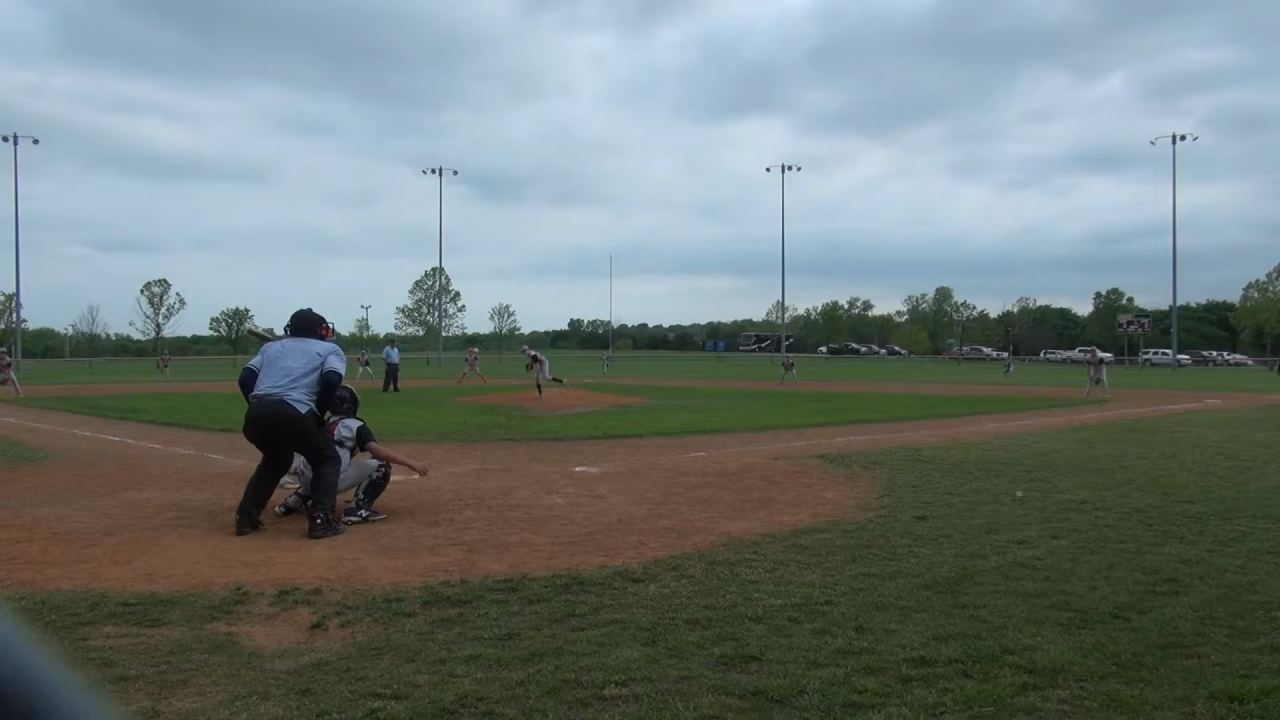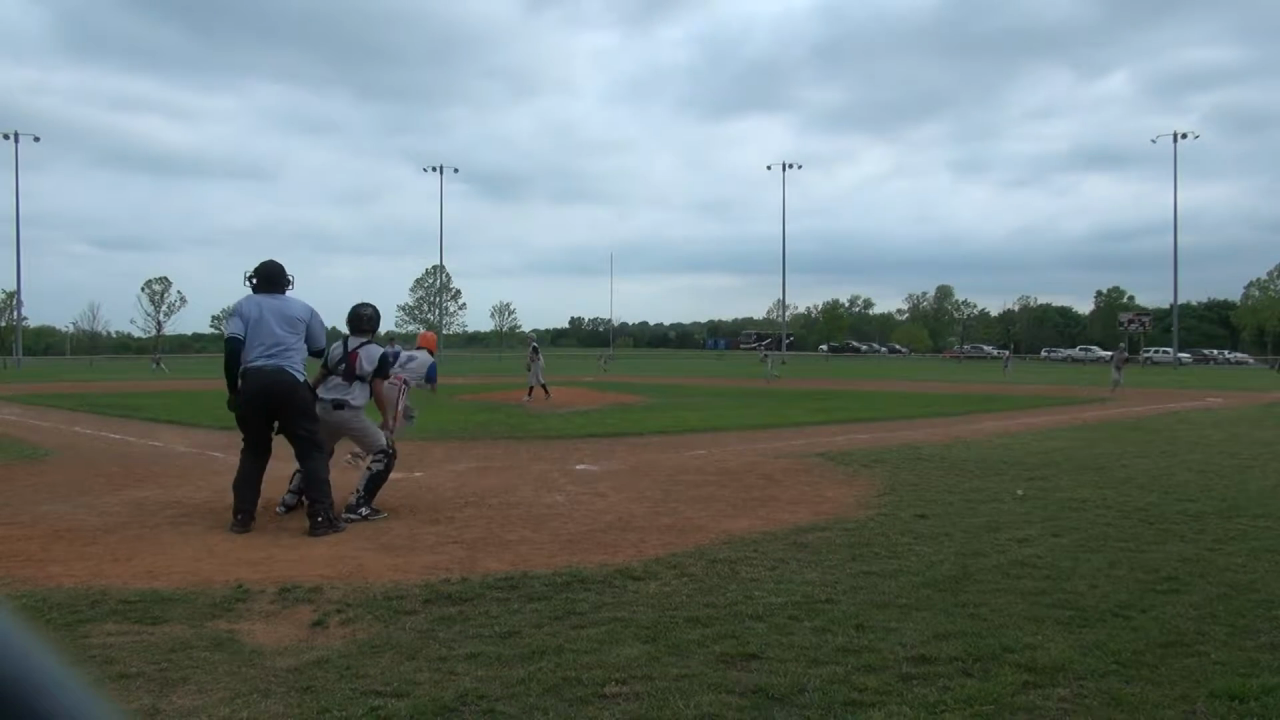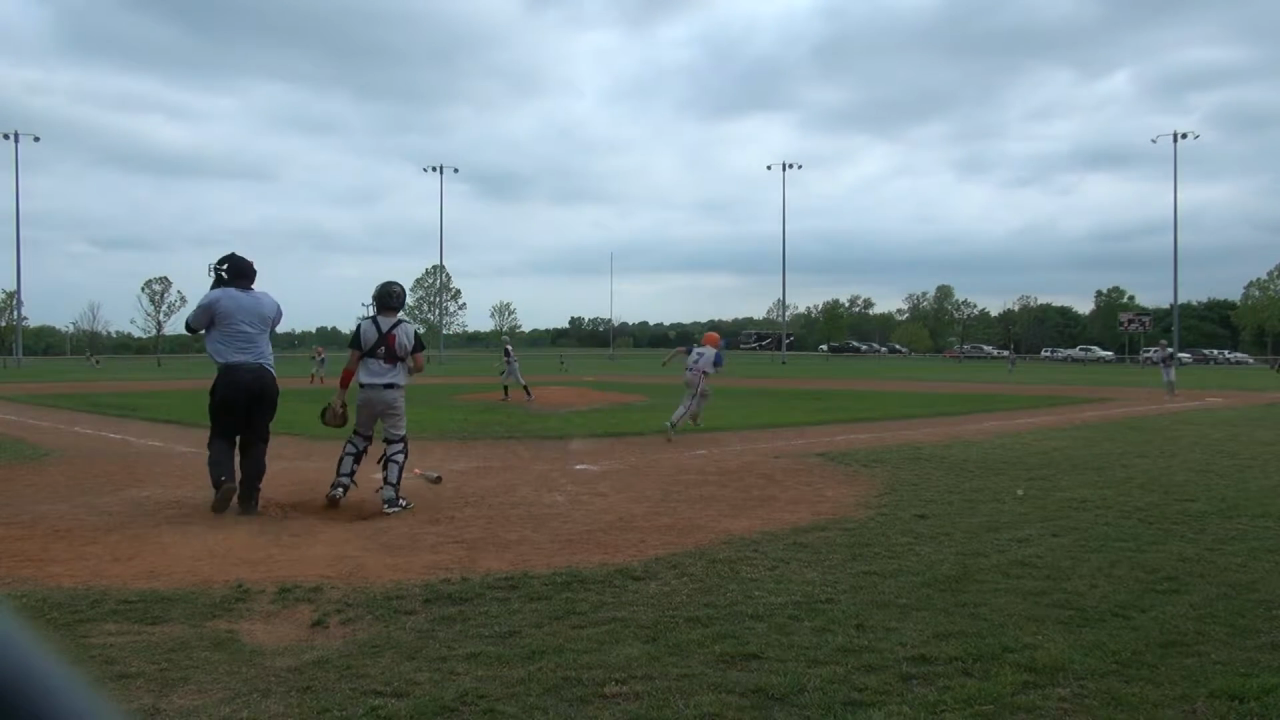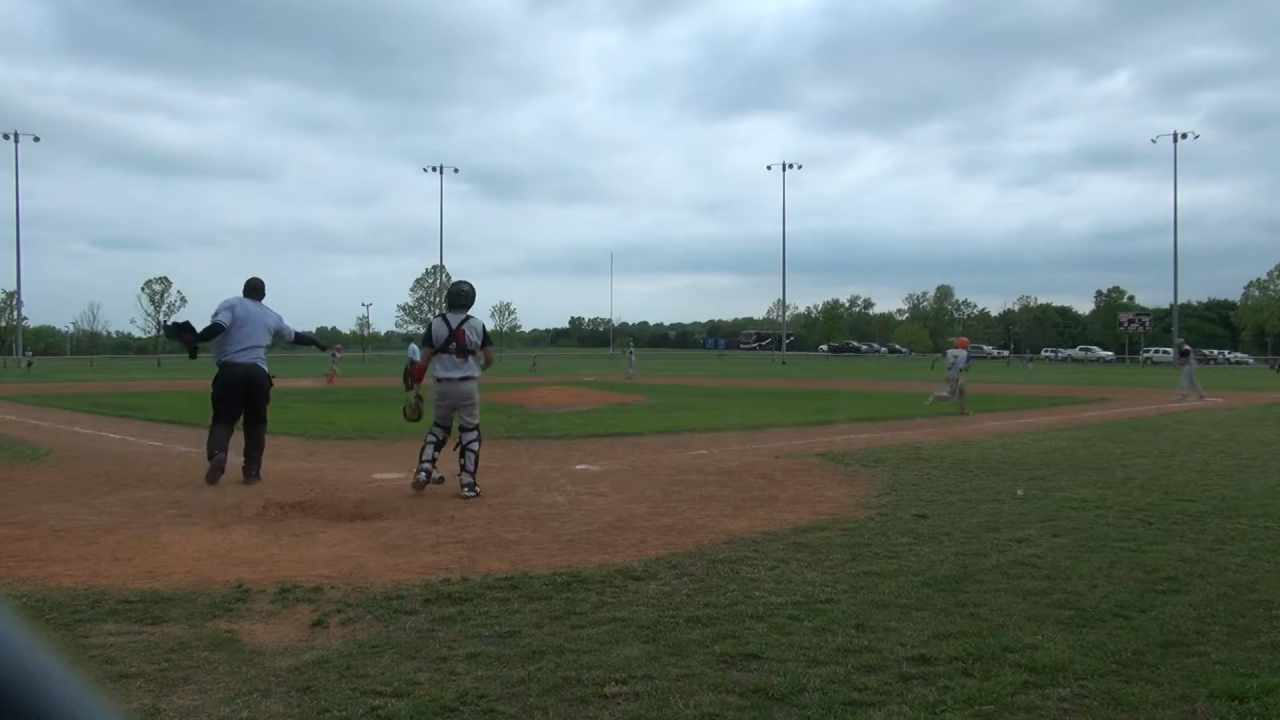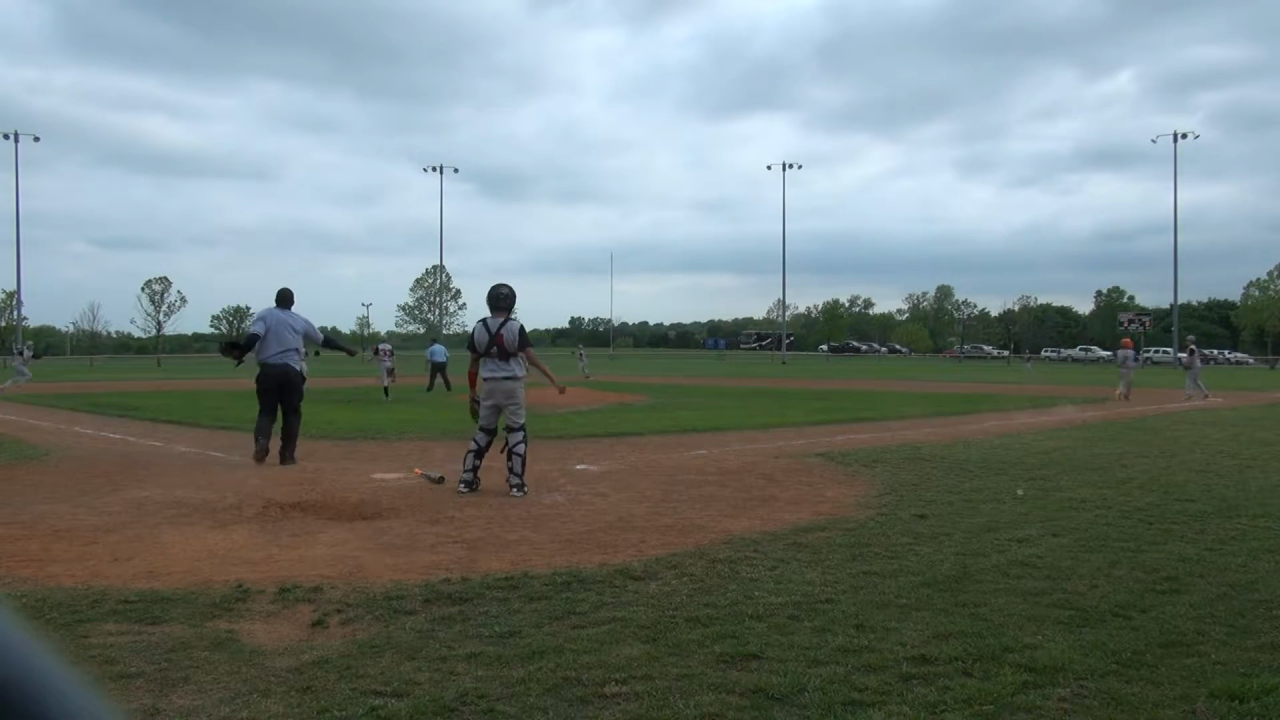
dt=1s
person 1, frame 1
left shoulder: (271, 347)
right shoulder: (330, 349)
left elbow: (245, 379)
right elbow: (332, 380)
right wrist: (317, 415)
left hip: (256, 414)
right hip: (293, 413)
left knee: (274, 461)
right knee: (327, 460)
left ankle: (245, 518)
right ankle: (321, 519)
person 1, frame 2
left shoulder: (241, 306)
right shoulder: (303, 309)
left elbow: (232, 348)
right elbow: (318, 350)
left wrist: (232, 389)
left hip: (253, 382)
right hip: (291, 381)
left knee: (254, 450)
right knee: (311, 450)
left ankle: (243, 516)
right ankle: (322, 517)
person 1, frame 3
left shoulder: (216, 298)
right shoulder: (270, 303)
left elbow: (191, 326)
left hip: (231, 377)
right hip: (264, 377)
left knee: (222, 437)
right knee: (255, 440)
left ankle: (224, 483)
right ankle: (249, 499)
person 1, frame 4
left shoulder: (231, 304)
right shoulder: (272, 316)
left elbow: (217, 328)
right elbow: (294, 336)
left wrist: (193, 340)
right wrist: (317, 343)
left hip: (230, 370)
right hip: (257, 372)
left knee: (223, 421)
right knee: (255, 422)
left ankle: (217, 457)
right ankle: (251, 471)
person 1, frame 5
left shoulder: (264, 315)
right shoulder: (301, 321)
left elbow: (253, 337)
right elbow: (323, 340)
left wrist: (240, 354)
right wrist: (345, 349)
left hip: (268, 370)
right hip: (290, 371)
left knee: (267, 412)
right knee: (291, 412)
left ankle: (261, 441)
right ankle: (286, 454)
person 2, frame 1
right shoulder: (356, 425)
right elbow: (377, 450)
right wrist: (412, 464)
left hip: (306, 479)
right knee: (382, 466)
left ankle: (293, 502)
right ankle: (359, 508)
person 2, frame 2
left shoulder: (335, 347)
right shoulder: (379, 353)
left elbow: (317, 380)
right elbow: (379, 392)
right wrist: (387, 420)
left hip: (323, 409)
right hip: (350, 412)
right knee: (386, 452)
left ankle: (290, 501)
right ankle: (357, 506)
person 2, frame 3
left shoulder: (363, 327)
right shoulder: (408, 330)
left elbow: (351, 364)
right elbow: (419, 365)
left wrist: (340, 394)
right wrist: (408, 371)
left hip: (366, 392)
right hip: (392, 393)
left knee: (358, 438)
right knee: (396, 443)
left ankle: (340, 485)
right ankle: (390, 498)
person 2, frame 4
left shoulder: (435, 324)
right shoulder: (477, 325)
left elbow: (425, 358)
right elbow: (489, 358)
left wrist: (417, 387)
right wrist: (482, 367)
left hip: (443, 385)
right hip: (467, 385)
left knee: (438, 428)
right knee: (470, 433)
left ankle: (424, 471)
right ankle: (468, 485)
person 2, frame 5
left shoulder: (479, 328)
right shoulder: (516, 327)
left elbow: (473, 362)
right elbow: (531, 358)
left wrist: (472, 390)
right wrist: (553, 380)
left hip: (489, 385)
right hip: (512, 385)
left knee: (483, 431)
right knee: (516, 432)
left ankle: (467, 479)
right ankle: (516, 483)
